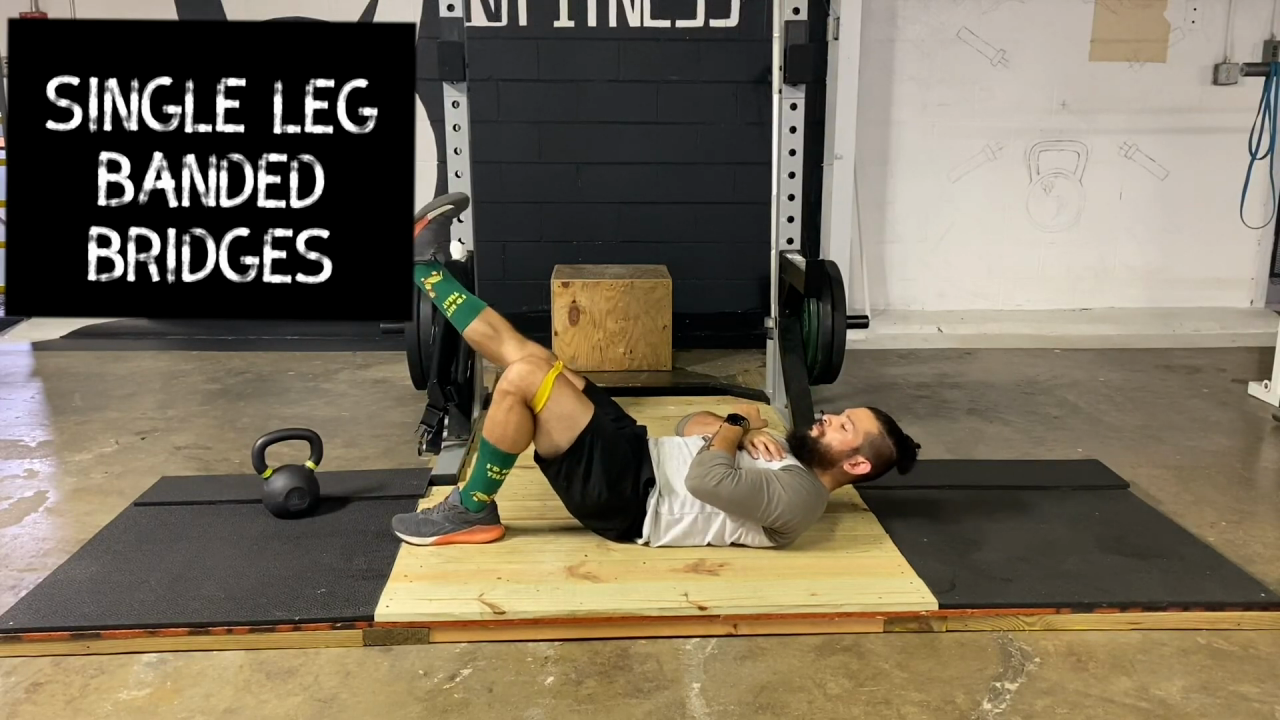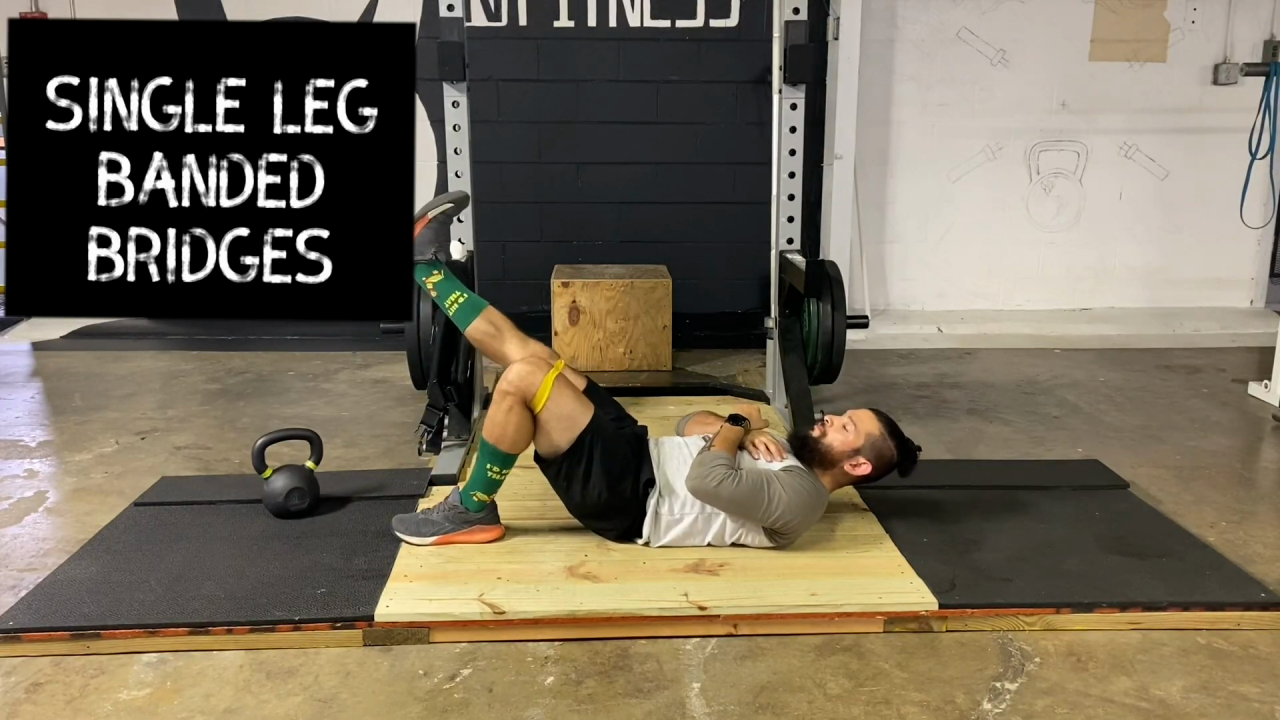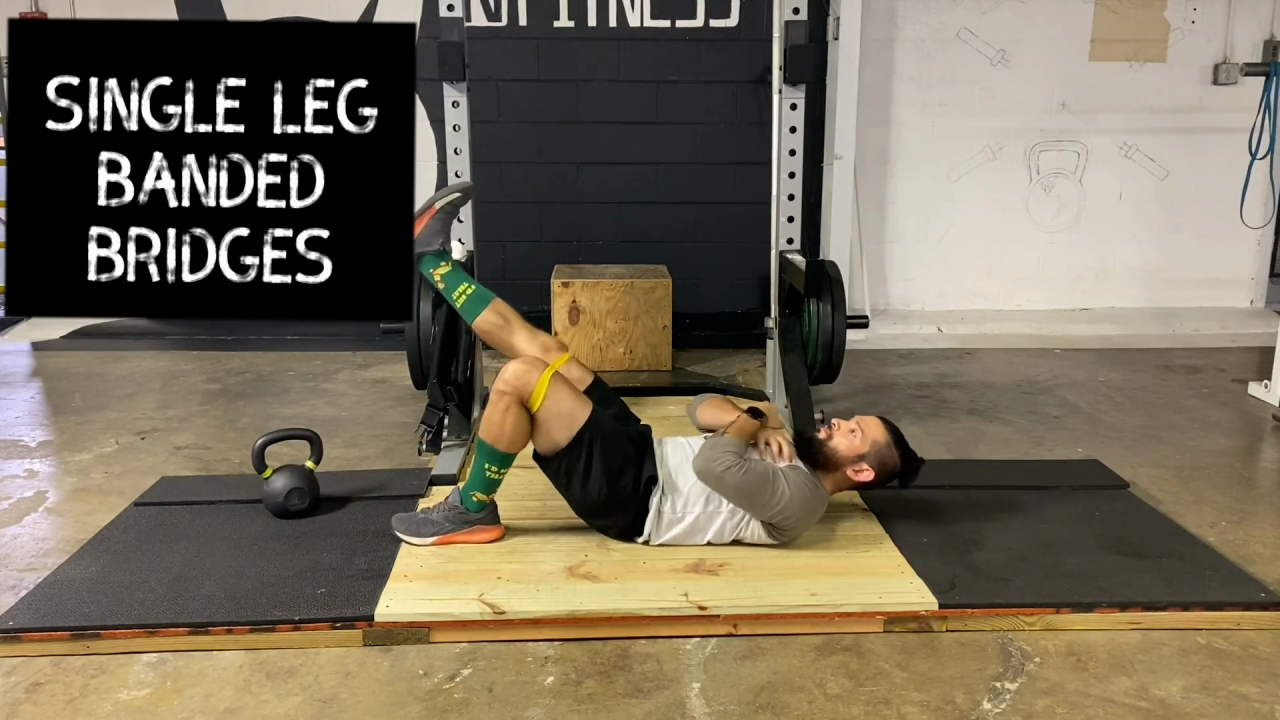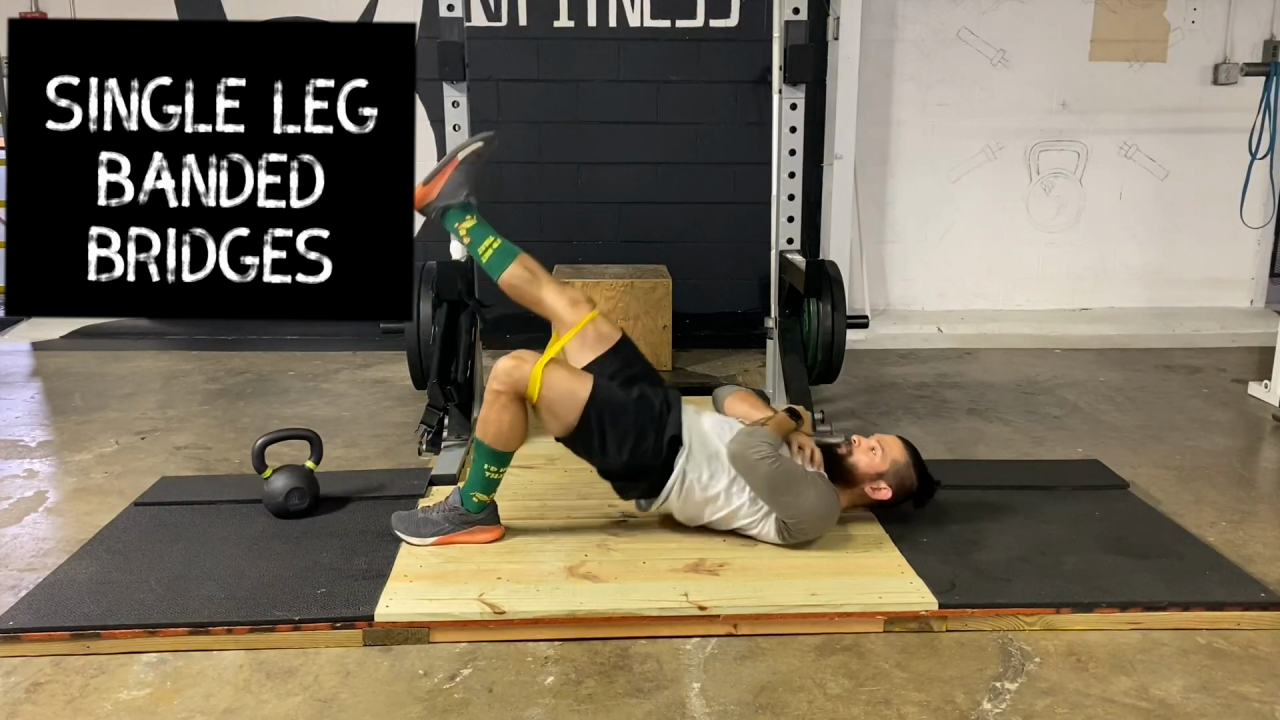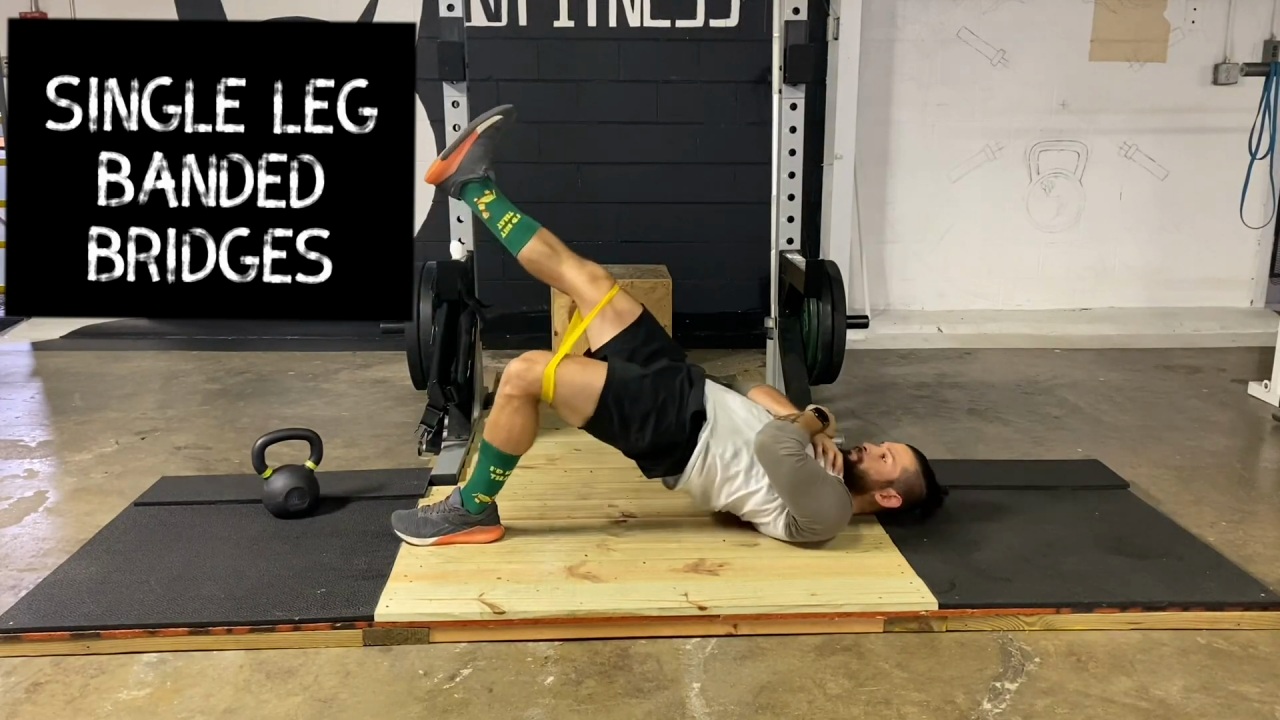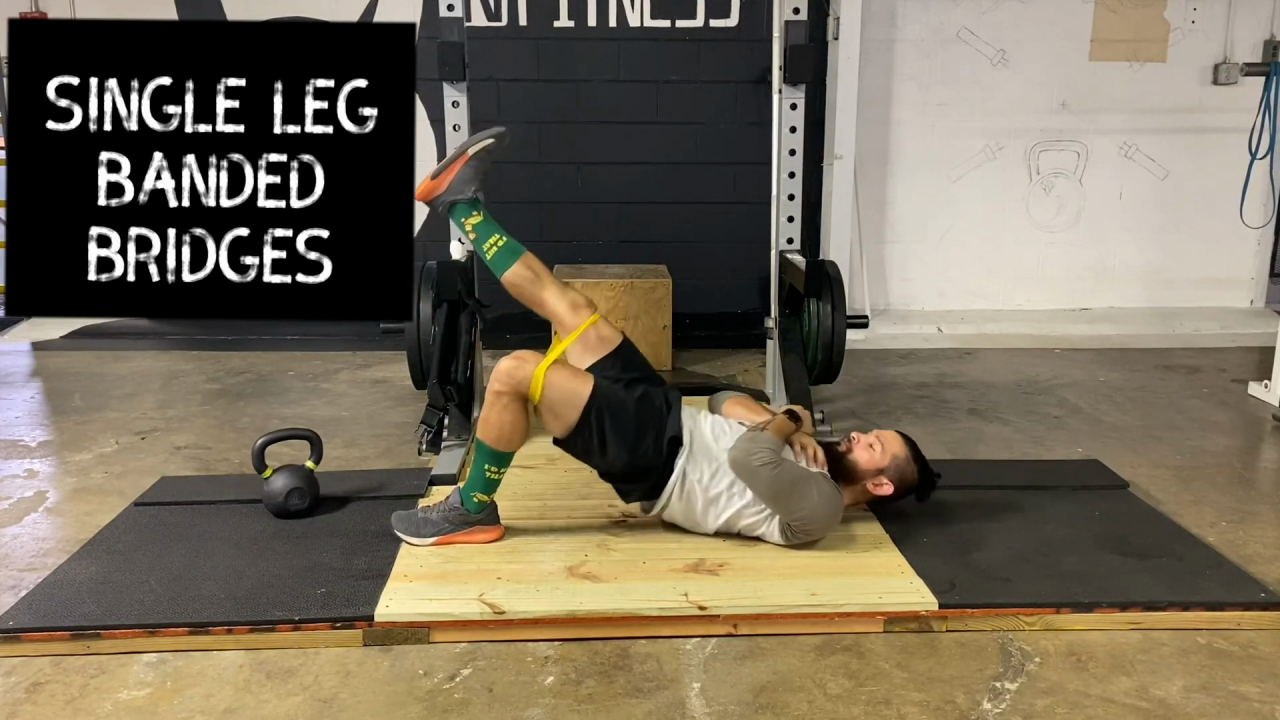
dt=0.3s
person 1, frame 1
left shoulder: (798, 497)
right shoulder: (785, 453)
left elbow: (704, 479)
right elbow: (690, 425)
left wrist: (738, 423)
right wrist: (743, 430)
left hip: (625, 498)
right hip: (638, 455)
left knee: (522, 377)
right knee: (522, 354)
left ankle: (472, 511)
right ankle: (429, 269)
person 1, frame 2
left shoulder: (797, 498)
right shoulder: (785, 454)
left elbow: (705, 480)
right elbow: (691, 424)
left wrist: (738, 423)
right wrist: (746, 429)
left hip: (626, 497)
right hip: (638, 453)
left knee: (522, 377)
right knee: (528, 353)
left ankle: (472, 511)
right ankle: (430, 269)
person 1, frame 3
left shoulder: (797, 500)
right shoulder: (791, 458)
left elbow: (714, 464)
right elbow: (702, 405)
left wrist: (756, 421)
right wrist: (757, 421)
left hip: (628, 493)
right hip: (641, 453)
left knee: (518, 378)
right knee: (535, 347)
left ankle: (471, 512)
right ankle: (433, 257)
person 1, frame 4
left shoulder: (813, 507)
right shoulder: (808, 462)
left elbow: (746, 450)
right elbow: (728, 397)
left wrist: (788, 421)
right wrist: (789, 424)
left hip: (652, 453)
right hip: (664, 417)
left knee: (511, 372)
right knee: (566, 302)
left ankle: (472, 511)
right ankle: (456, 210)
person 1, frame 5
left shoulder: (825, 511)
right shoulder: (824, 466)
left elbow: (773, 445)
right elbow: (752, 392)
left wrist: (814, 421)
right wrist: (811, 423)
left hip: (674, 426)
right hip: (685, 393)
left knee: (523, 374)
right knee: (584, 276)
left ankle: (473, 510)
right ankle: (473, 183)
person 1, frame 6
left shoulder: (817, 507)
right shoulder: (815, 466)
left elbow: (747, 457)
right elbow: (726, 402)
left wrist: (789, 422)
right wrist: (789, 423)
left hip: (652, 455)
right hip: (666, 419)
left knee: (514, 371)
right knee: (565, 303)
left ankle: (472, 510)
right ankle: (462, 202)
